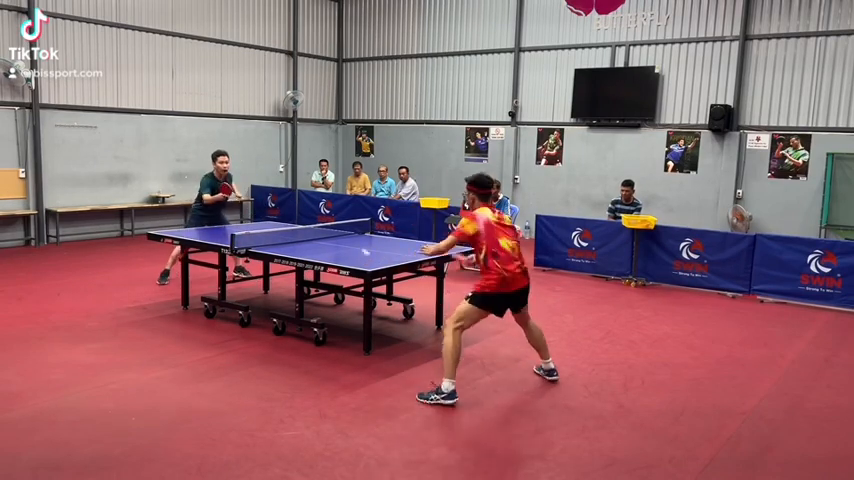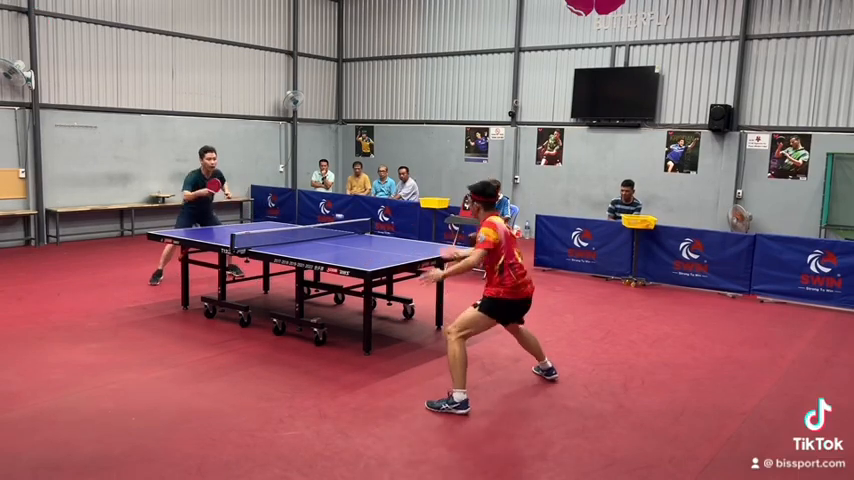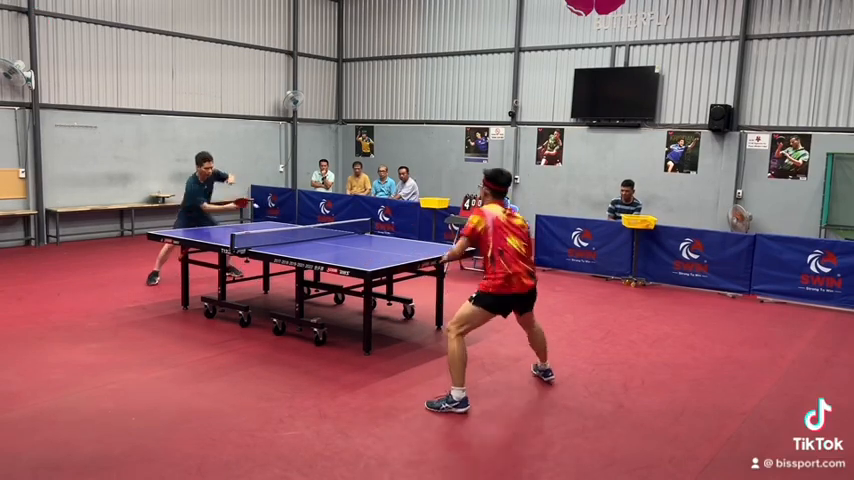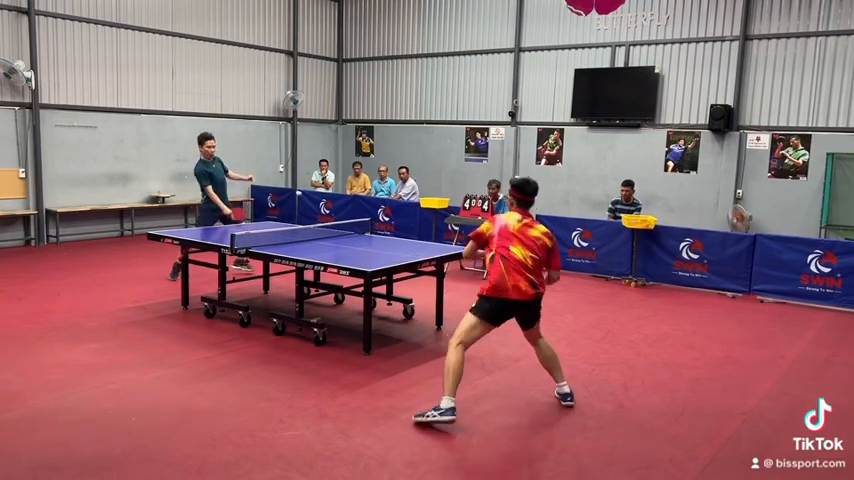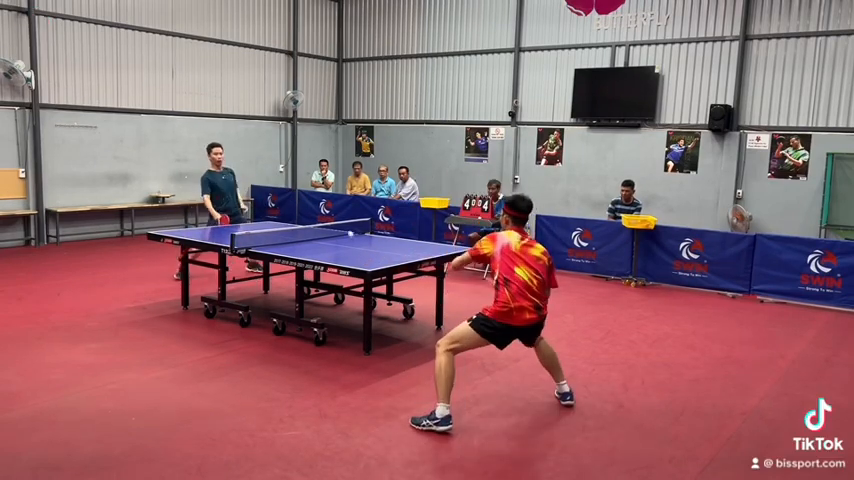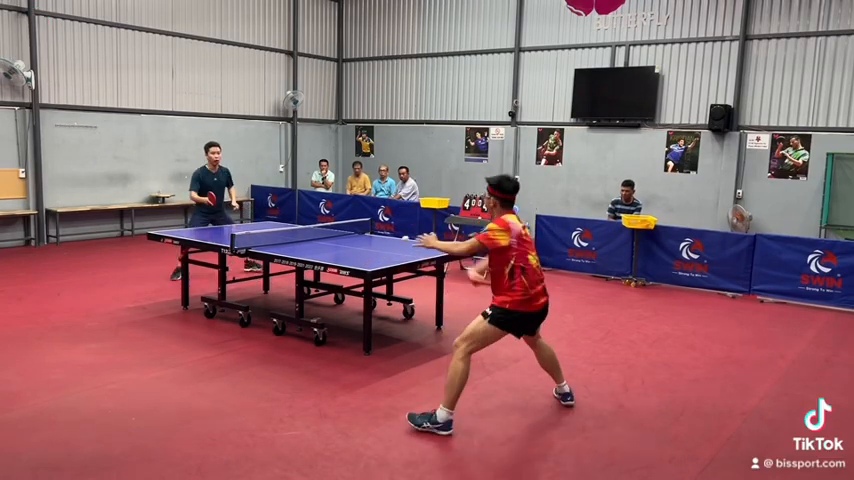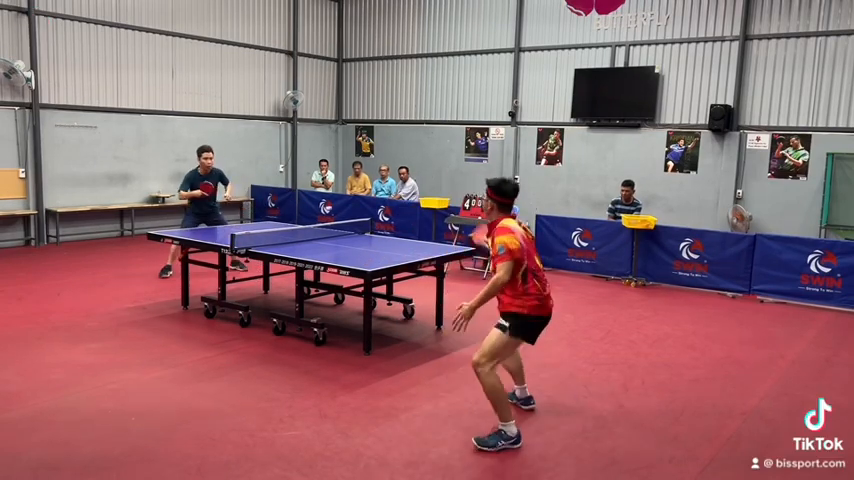
dt=0.2s
person 1, frame 1
left shoulder: (474, 218)
right shoulder: (503, 218)
left elbow: (446, 246)
left wrist: (432, 250)
left hip: (495, 287)
right hip: (519, 283)
left knee: (453, 325)
right knee: (525, 321)
left ankle: (448, 389)
right ankle: (548, 367)
person 1, frame 2
left shoulder: (489, 225)
right shoulder: (503, 225)
left elbow: (474, 261)
left wrist: (442, 274)
right wrist: (458, 254)
left hip: (503, 295)
right hip: (522, 293)
left knee: (454, 333)
right knee: (516, 329)
left ankle: (459, 399)
right ankle: (546, 367)
person 1, frame 3
left shoulder: (482, 215)
right shoulder: (521, 219)
left elbow: (457, 251)
left wrist: (447, 257)
left hip: (498, 286)
right hip: (527, 286)
left knee: (454, 331)
right knee: (529, 323)
left ankle: (458, 397)
right ankle: (544, 368)
person 1, frame 4
left shoulder: (497, 221)
right shoulder: (546, 234)
left elbow: (467, 253)
right elbow: (553, 277)
left wrist: (485, 251)
left hip: (498, 294)
right hip: (530, 296)
left knee: (457, 343)
right knee: (536, 339)
left ankle: (446, 407)
right ankle: (564, 390)
person 1, frame 5
left shoulder: (495, 240)
right shoulder: (542, 251)
left elbow: (459, 262)
right elbow: (546, 293)
left wrist: (454, 263)
left hip: (503, 316)
right hip: (534, 317)
left knee: (444, 347)
right knee: (538, 342)
left ankle: (442, 414)
right ankle: (564, 390)
person 1, frame 6
left shoulder: (503, 225)
right shoulder: (517, 226)
left elbow: (465, 248)
left wrist: (434, 244)
right wrist: (475, 271)
left hip: (515, 306)
right hip: (537, 304)
left knee: (461, 349)
right knee: (535, 341)
left ankle: (443, 417)
right ankle: (564, 390)
person 1, frame 7
left shoulder: (504, 230)
right shoulder: (519, 228)
left elbow: (502, 277)
left wrist: (471, 306)
right wrist: (487, 242)
left hip: (525, 308)
right hip: (536, 305)
left knee: (482, 362)
right knee: (502, 347)
left ankle: (509, 432)
right ankle: (523, 394)
person 2, frame 1
left shoulder: (228, 176)
right shoulder: (207, 180)
right elbow: (206, 200)
left wrist: (236, 192)
right wrist: (218, 197)
left hip: (216, 214)
right hip: (199, 214)
left ankle: (238, 268)
right ankle: (166, 271)
person 2, frame 2
left shoulder: (217, 173)
right shoulder: (192, 177)
left elbow: (224, 183)
right elbow: (185, 196)
left wrist: (226, 191)
right wrist: (199, 192)
left hip: (207, 213)
right hip: (188, 213)
right knee: (174, 242)
left ankle: (230, 265)
right ankle: (159, 272)
person 2, frame 3
left shoulder: (212, 173)
right shoulder: (192, 185)
left elbow: (228, 176)
right elbow: (206, 208)
left wrist: (230, 179)
right wrist: (226, 207)
left hip: (203, 218)
right hip: (186, 217)
right knee: (171, 243)
left ankle: (228, 267)
right ankle: (155, 273)
person 2, frame 4
left shoulder: (217, 160)
right shoulder: (200, 168)
left elbow: (228, 175)
right elbow: (209, 191)
left wrist: (245, 178)
right wrist: (224, 208)
left hip: (224, 206)
right hip: (210, 209)
left ankle: (240, 261)
right ankle: (178, 265)
person 2, frame 5
left shoulder: (230, 172)
right shoulder: (207, 177)
right elbow: (206, 199)
left wrist: (241, 203)
right wrist: (214, 214)
left hip: (235, 214)
right hip: (217, 215)
left ankle: (252, 263)
person 2, frame 6
left shoulder: (225, 172)
right shoulder: (199, 174)
left elbow: (231, 187)
right elbow: (193, 196)
left wrist: (234, 201)
right wrist: (203, 199)
left hip: (219, 212)
right hip: (202, 213)
left ankle: (248, 262)
right ankle: (179, 268)
person 2, frame 7
left shoulder: (217, 172)
right shoulder: (191, 176)
left elbow: (228, 183)
right elbow: (181, 195)
left wrist: (228, 192)
right wrist: (194, 193)
left hip: (212, 211)
right hip: (194, 212)
left ankle: (234, 261)
right ankle: (168, 266)
